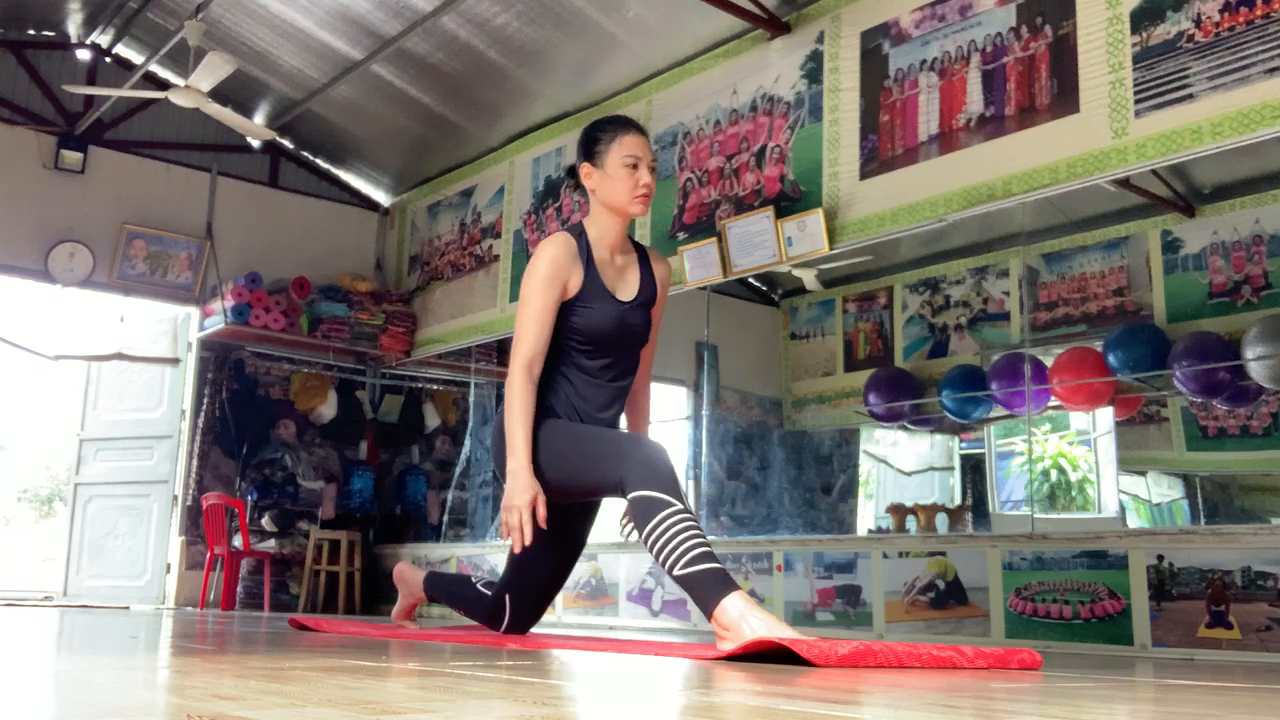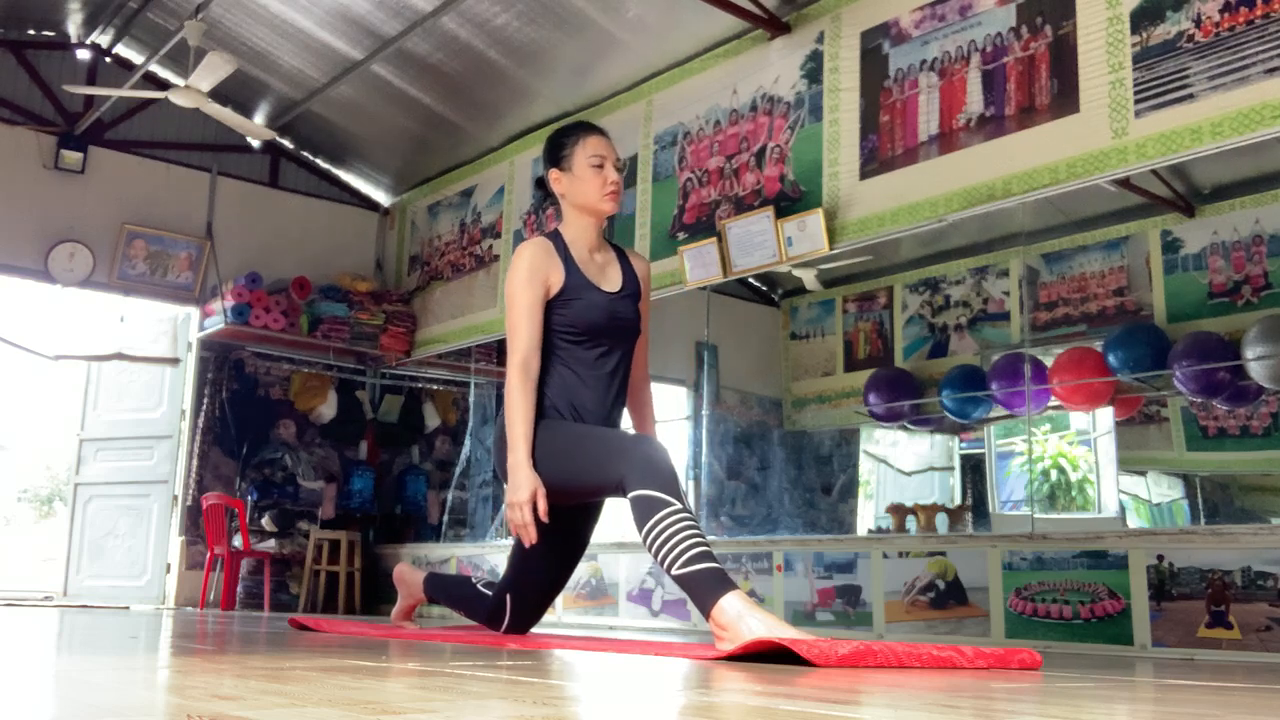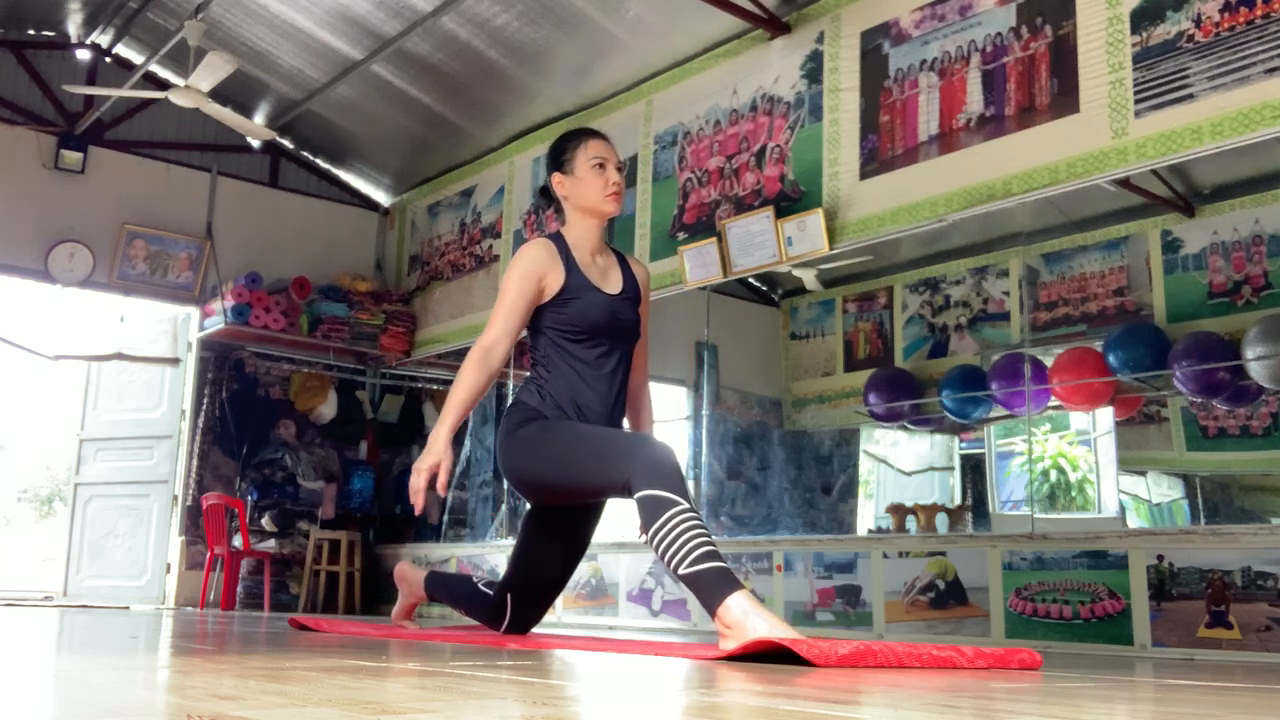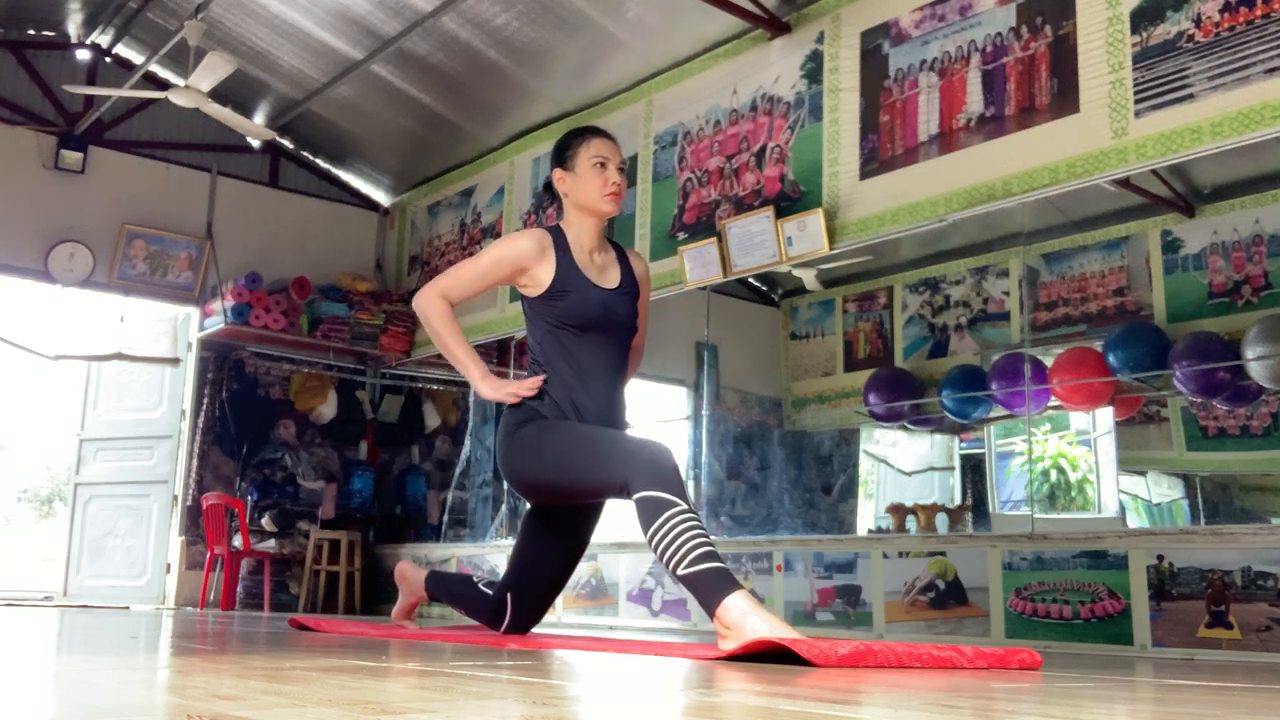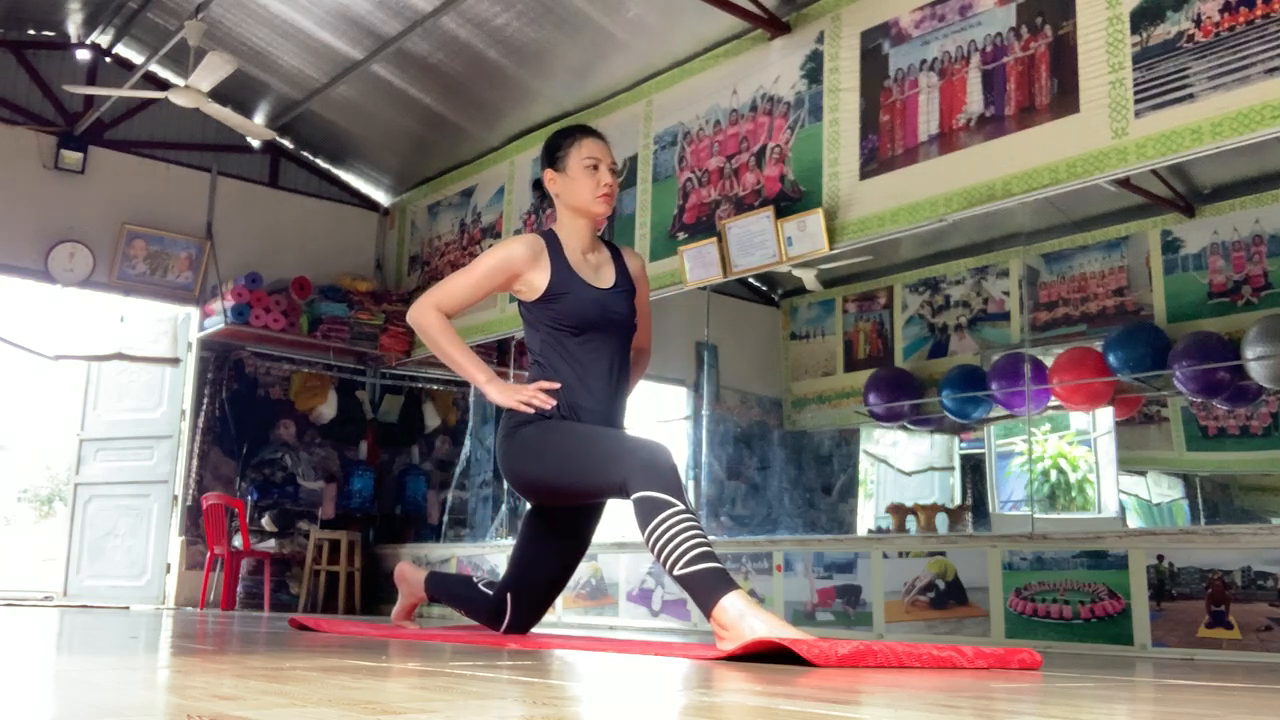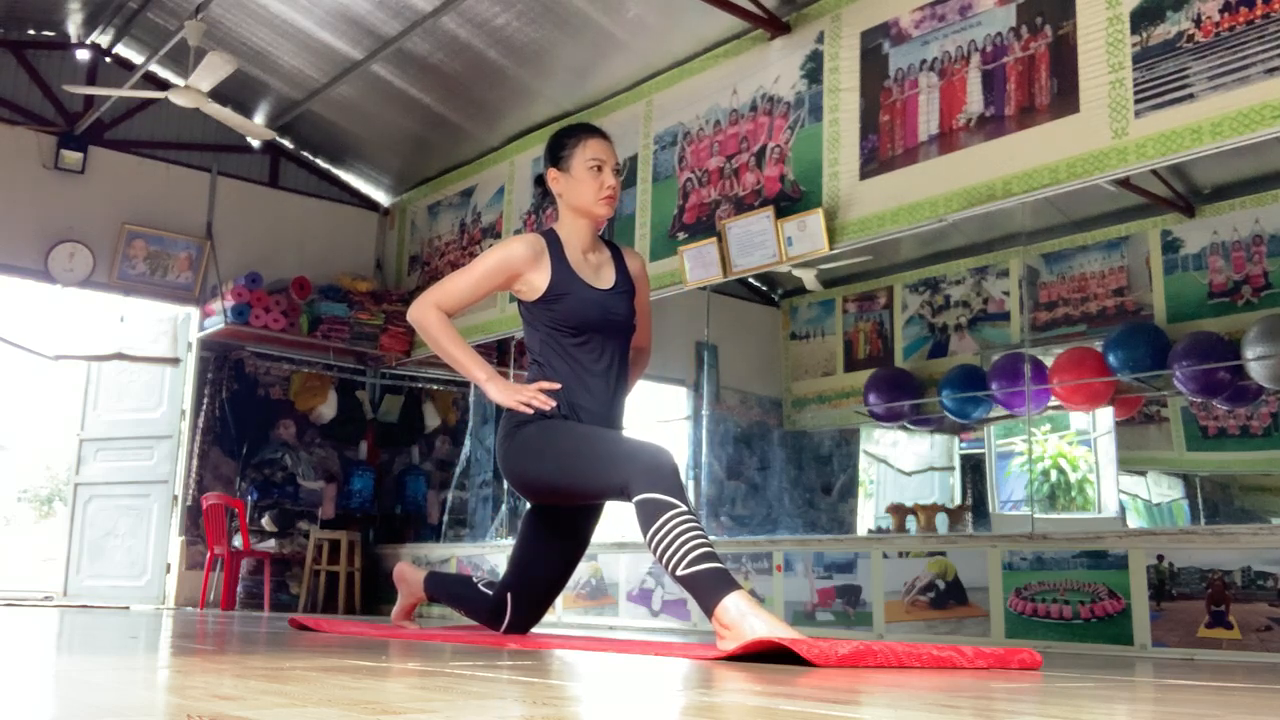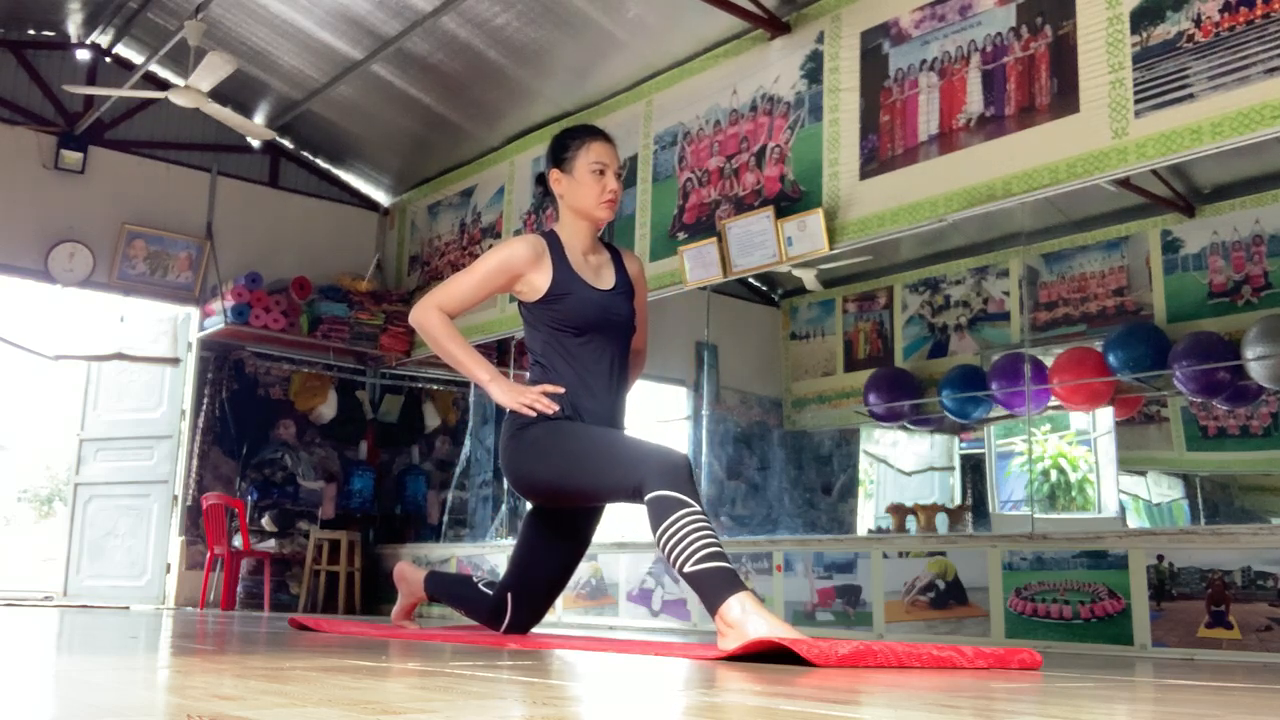
dt=0.7s
person 1, frame 1
left shoulder: (655, 270)
right shoulder: (559, 253)
right elbow: (524, 367)
left wrist: (639, 489)
right wrist: (518, 471)
left hip: (588, 453)
right hip: (540, 439)
left knee: (511, 614)
right knee: (645, 463)
left ankle: (420, 581)
right ankle: (730, 613)
person 1, frame 2
left shoulder: (635, 269)
right shoulder: (538, 256)
left elbow: (636, 374)
right elbow: (522, 366)
left wrist: (655, 486)
right wrist: (520, 466)
left hip: (587, 457)
right hip: (541, 441)
left knee: (511, 615)
right knee: (643, 462)
left ankle: (419, 583)
right ankle: (728, 611)
person 1, frame 3
left shoulder: (634, 274)
right shoulder: (541, 257)
left elbow: (635, 379)
right elbow: (490, 350)
left wrist: (653, 490)
right wrist: (440, 437)
left hip: (588, 458)
right hip: (536, 438)
left knee: (513, 616)
right knee: (653, 461)
left ankle: (422, 581)
right ankle: (734, 611)
person 1, frame 4
left shoulder: (634, 268)
right shoulder: (534, 248)
right elbow: (430, 297)
right wrist: (482, 380)
left hip: (588, 453)
right hip: (535, 438)
left knee: (512, 616)
right knee: (649, 462)
left ankle: (423, 581)
right ankle: (732, 611)
person 1, frame 5
left shoulder: (629, 266)
right shoulder: (528, 254)
left elbow: (639, 349)
right elbow: (425, 311)
left wrist: (607, 398)
right wrist: (490, 384)
left hip: (588, 456)
right hip: (537, 439)
left knee: (511, 615)
right knee: (648, 461)
left ankle: (423, 582)
right ankle: (730, 611)
person 1, frame 6
left shoulder: (630, 265)
right shoulder: (529, 253)
left elbow: (639, 349)
right elbow: (425, 310)
left wrist: (608, 395)
right wrist: (492, 383)
left hip: (587, 455)
right hip: (537, 438)
left knee: (512, 615)
right knee: (652, 466)
left ankle: (422, 582)
right ankle: (731, 612)
person 1, frame 7
left shoulder: (627, 267)
right shoulder: (529, 254)
left elbow: (635, 350)
right elbow: (426, 312)
left wrist: (605, 396)
right wrist: (497, 384)
left hip: (591, 455)
right hip: (540, 441)
left knee: (511, 615)
right knee: (665, 467)
left ankle: (422, 581)
right ankle: (735, 612)
